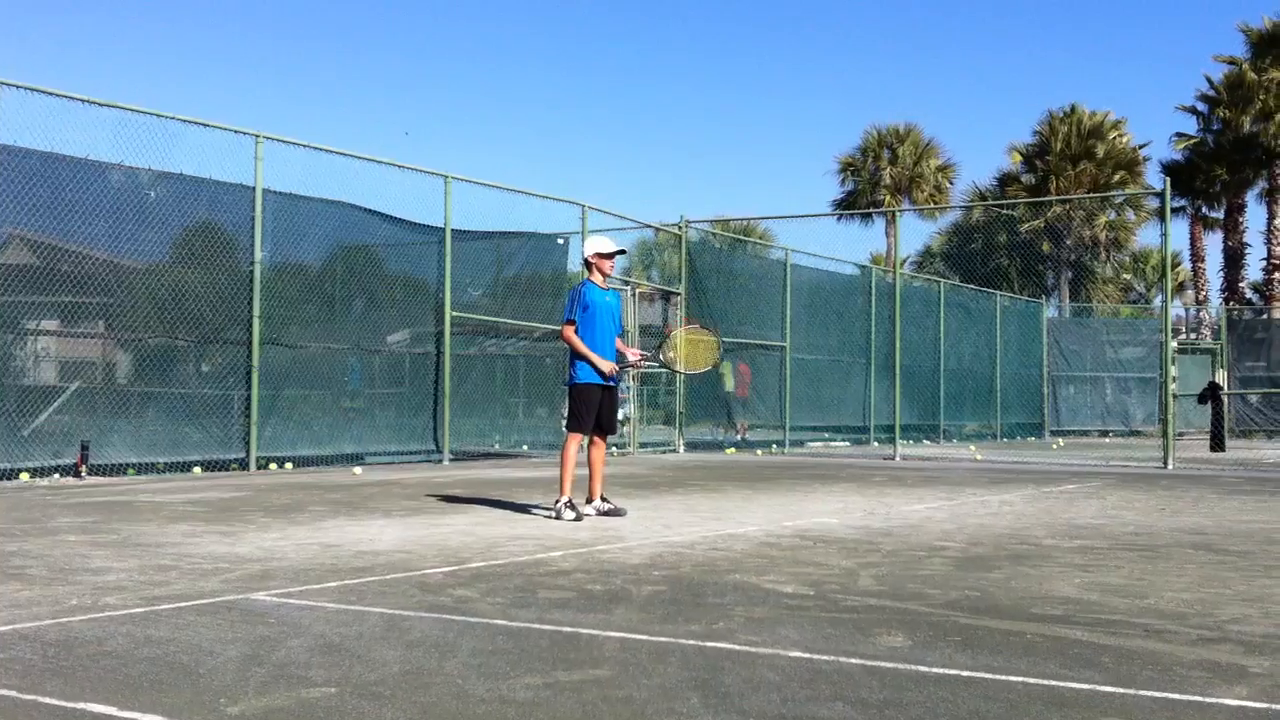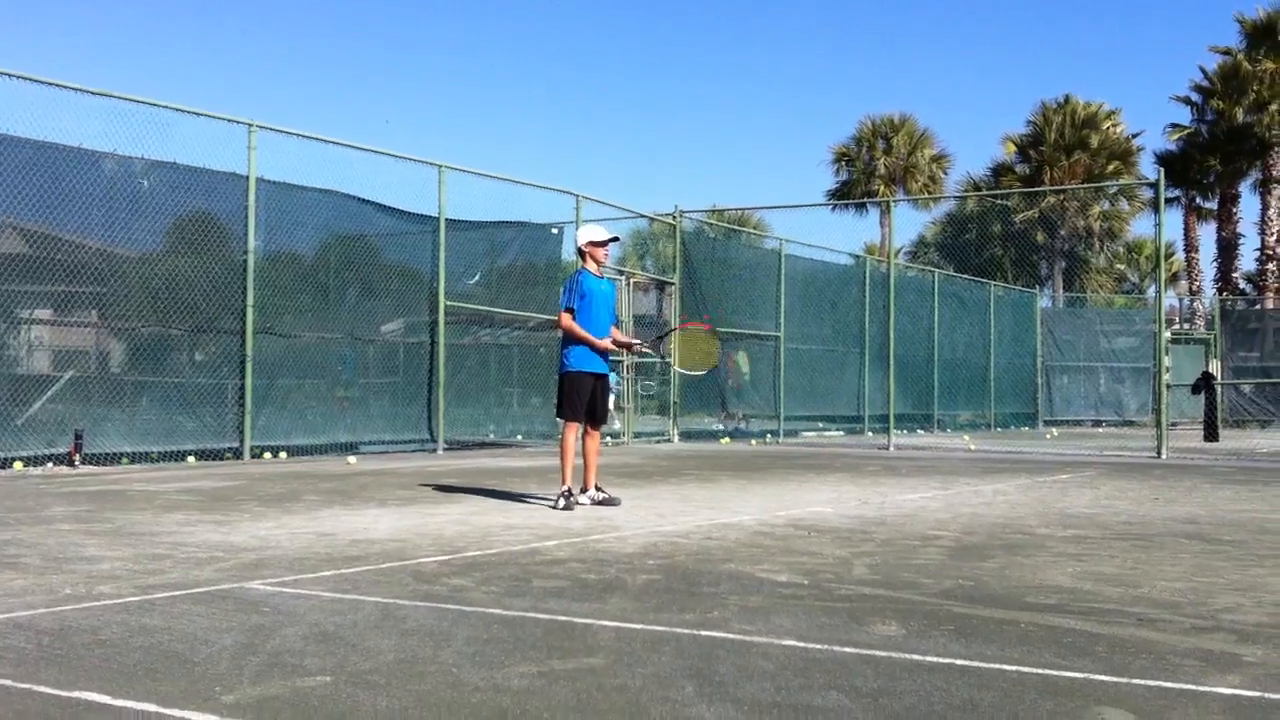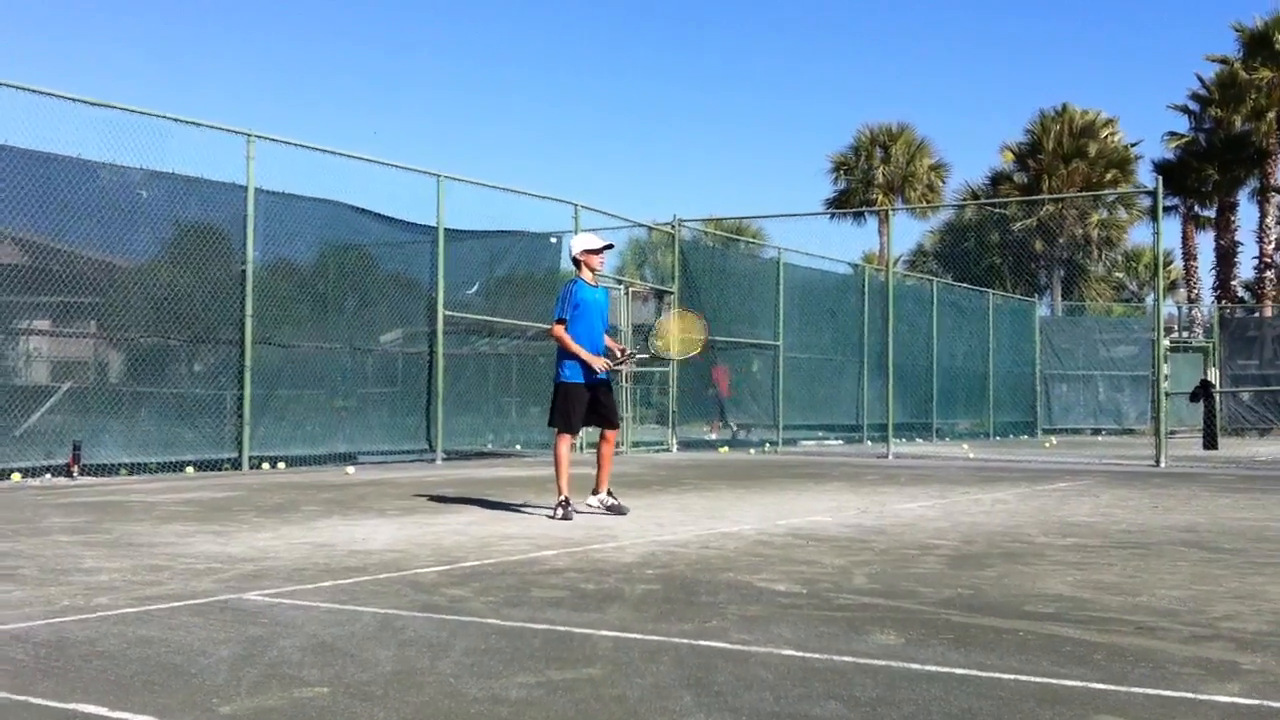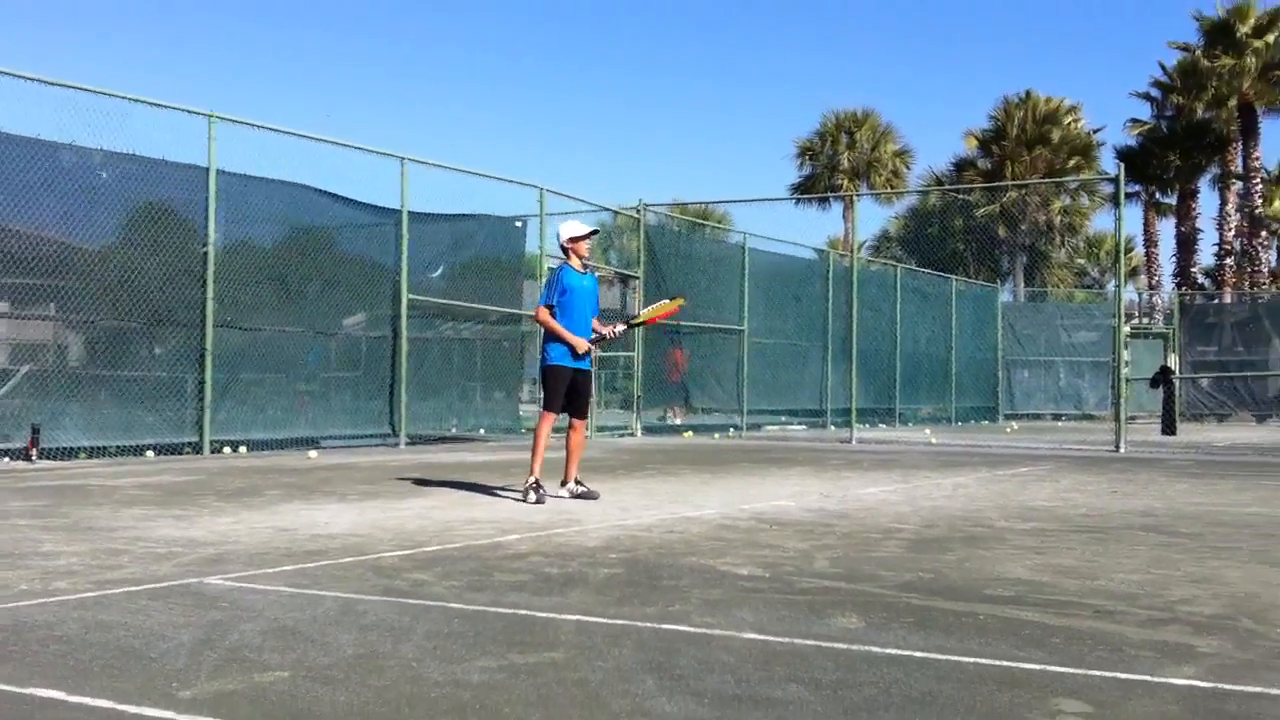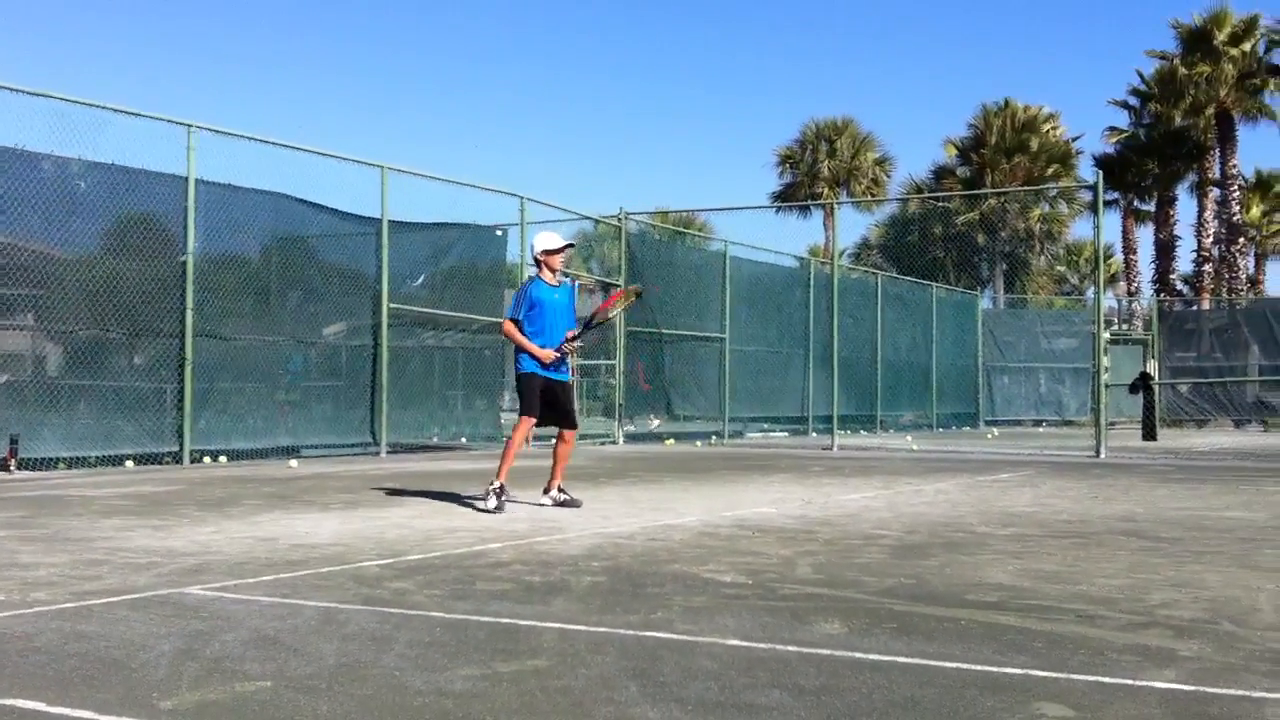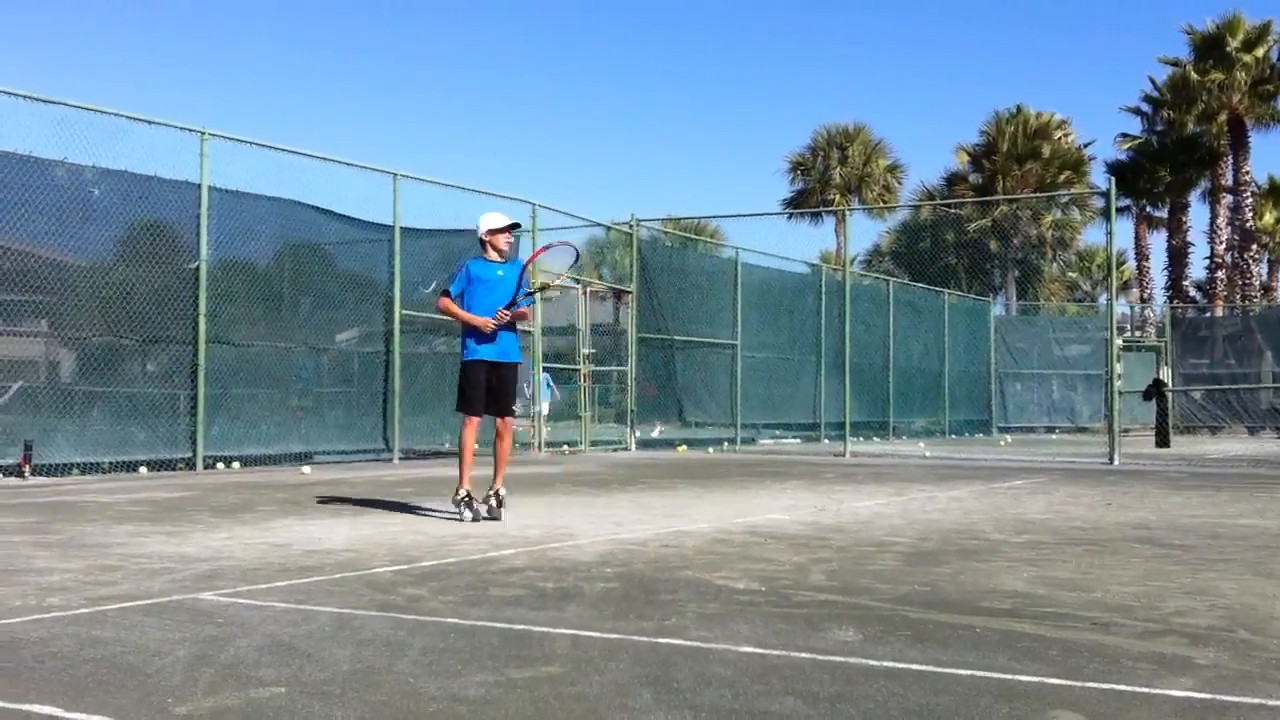
dt=0.5s
person 1, frame 1
left shoulder: (614, 296)
right shoulder: (582, 291)
right elbow: (567, 332)
left wrist: (627, 351)
right wrist: (597, 360)
left hip: (608, 378)
right hip: (585, 376)
left knee: (600, 437)
right knee: (576, 434)
left ankle: (595, 500)
right ankle: (564, 500)
person 1, frame 2
left shoulder: (608, 285)
right shoulder: (578, 279)
right elbow: (564, 321)
left wrist: (625, 341)
right wrist: (596, 342)
left hip: (600, 366)
right hip: (577, 364)
left knee: (594, 427)
right knee: (573, 423)
left ankle: (590, 489)
right ankle: (566, 488)
person 1, frame 3
left shoulder: (603, 293)
right shoulder: (573, 288)
right elbow: (557, 331)
left wrist: (614, 347)
right wrist: (588, 357)
left hip: (599, 375)
right hip: (573, 374)
left knee: (610, 430)
right knee: (565, 434)
left ankle: (601, 493)
right ankle: (563, 499)
person 1, frame 4
left shoulder: (591, 279)
right shoulder: (560, 274)
right elbow: (541, 314)
left wrist: (602, 329)
right wrist: (573, 339)
left hip: (582, 360)
right hip: (558, 357)
left knee: (579, 420)
right knee: (549, 414)
left ankle: (570, 482)
right ankle: (533, 480)
person 1, frame 5
left shoulder: (568, 290)
right shoulder: (530, 289)
right elbow: (508, 327)
left wrist: (571, 343)
right wrist: (537, 352)
left hip: (558, 371)
right hip: (531, 367)
left knee: (568, 430)
right knee: (528, 420)
left ankle: (553, 490)
right ankle: (497, 485)
person 1, frame 6
left shoulder: (517, 269)
right shoulder: (470, 268)
left elbow: (525, 313)
right elbow: (444, 302)
left wrist: (513, 316)
right wrist: (477, 320)
left hip: (508, 355)
right hip: (477, 354)
left knee: (505, 423)
right knee: (472, 420)
left ankle: (496, 491)
right ankle: (464, 492)
